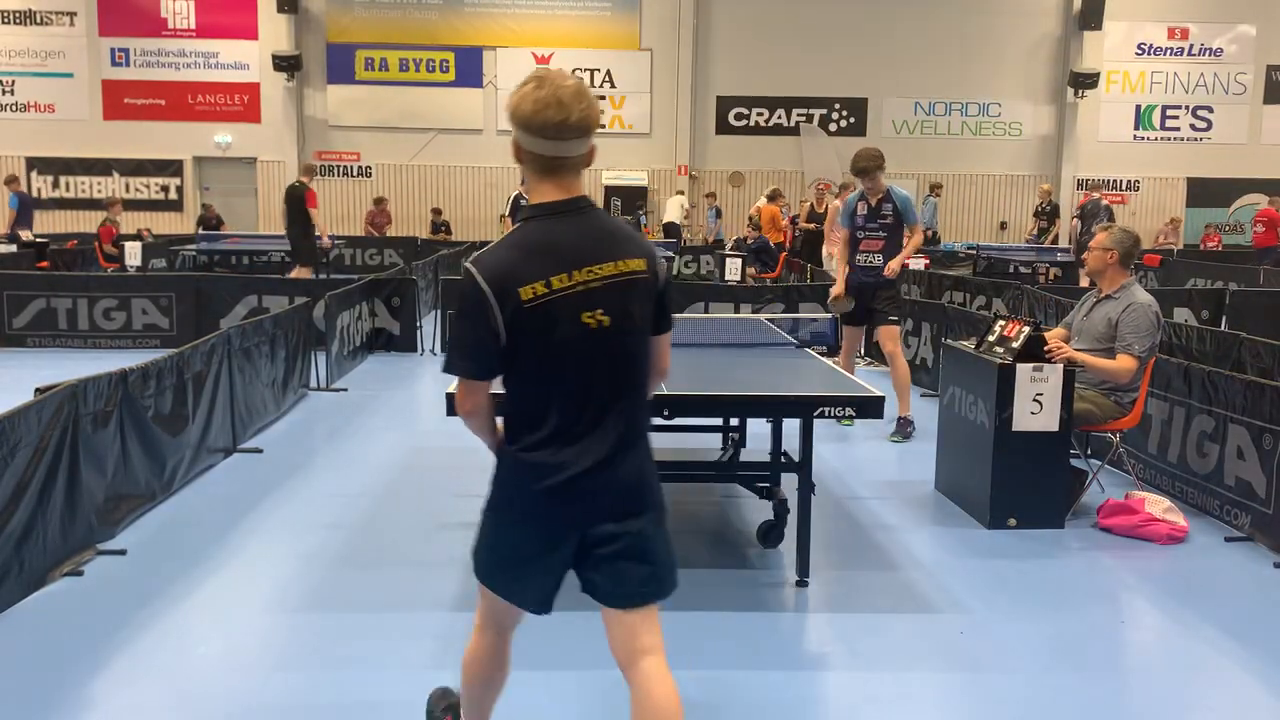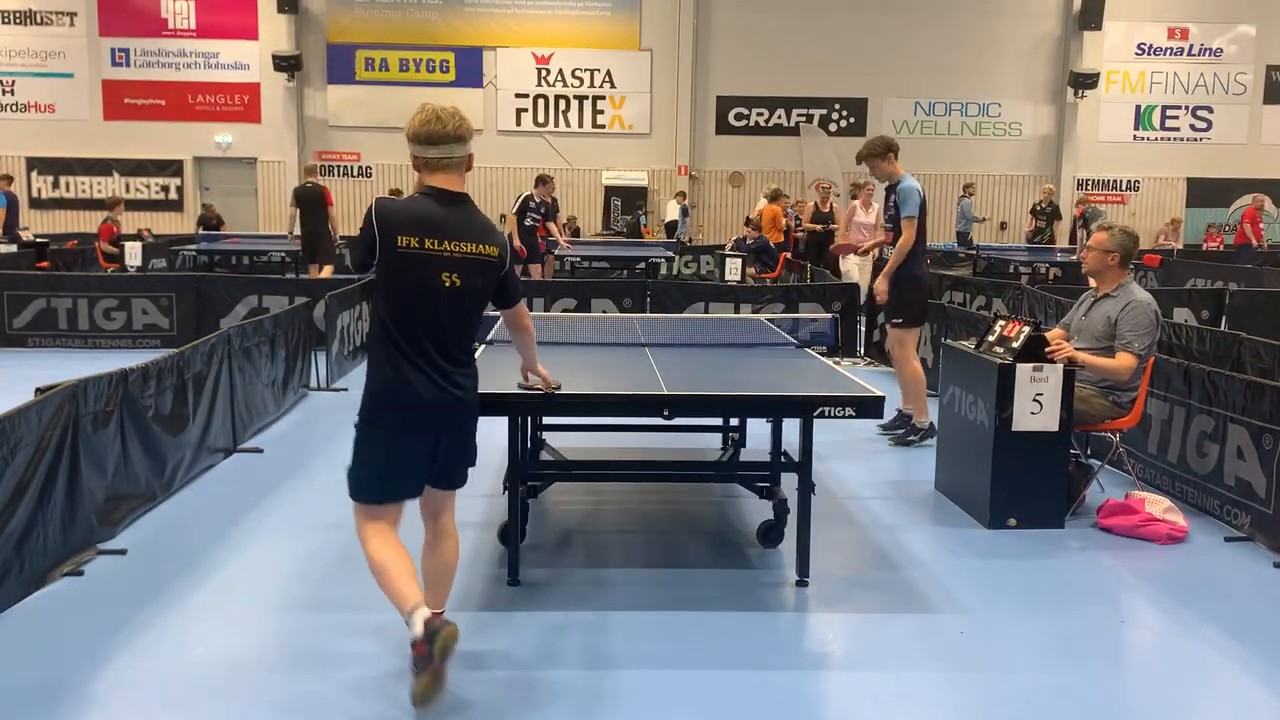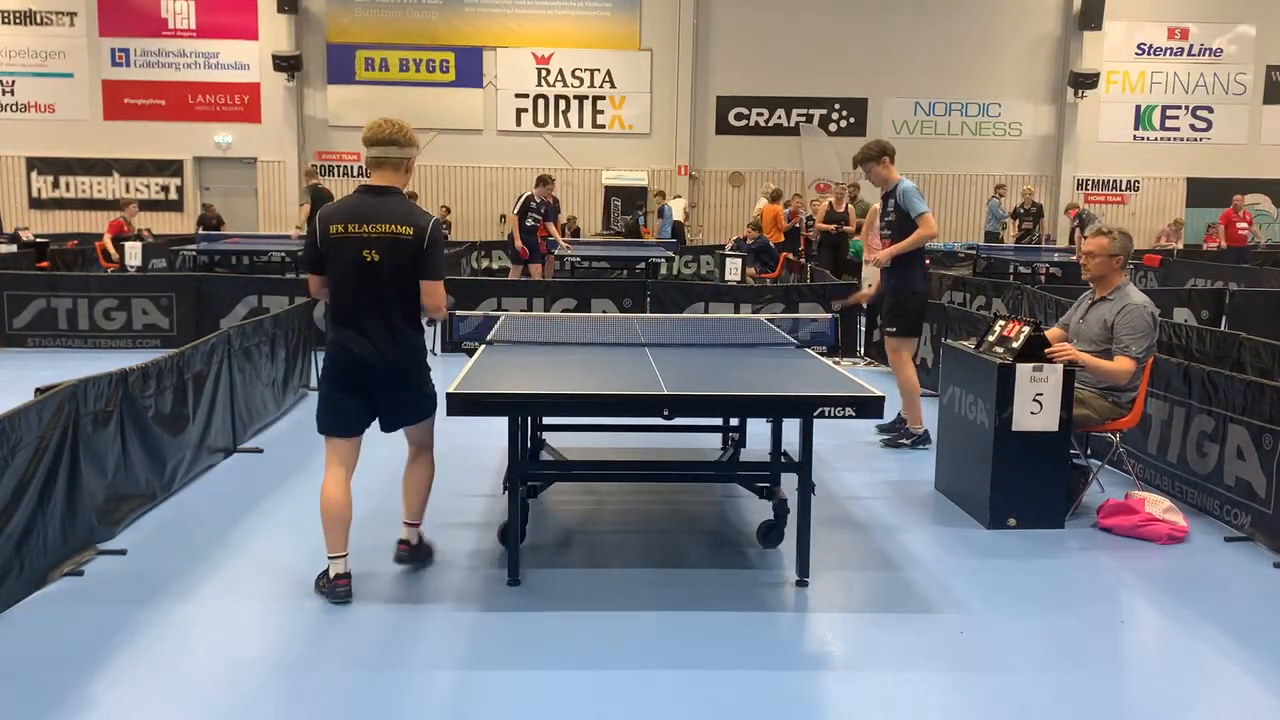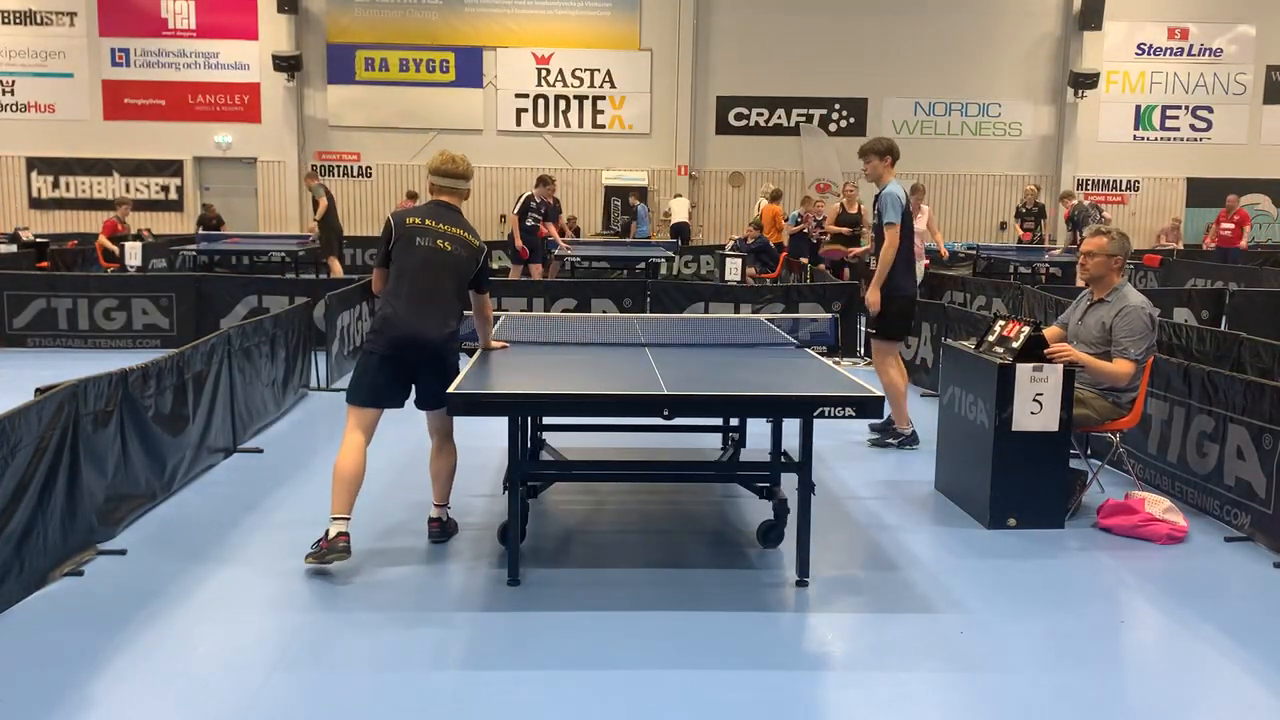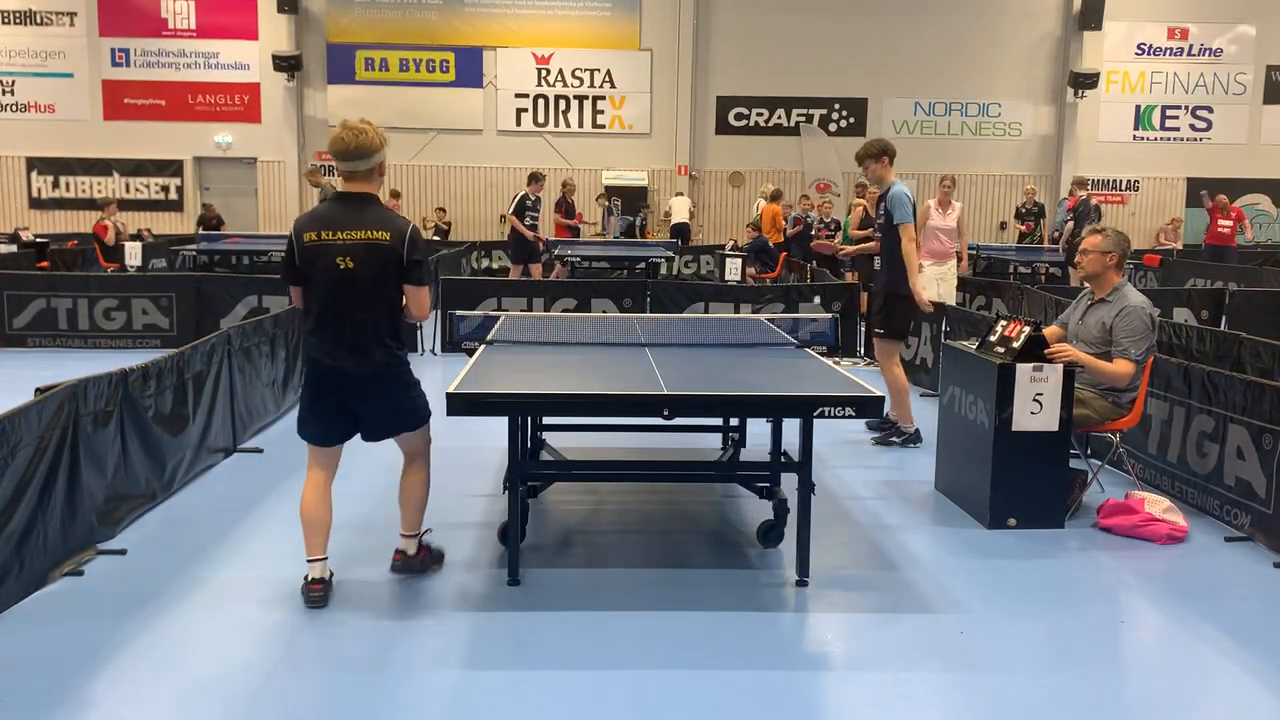
dt=0.7s
person 1, frame 1
left shoulder: (491, 271)
right shoulder: (638, 250)
left elbow: (471, 404)
right elbow: (658, 370)
left hip: (534, 485)
right hip: (626, 479)
left knee: (495, 620)
right knee: (643, 654)
person 1, frame 2
left shoulder: (388, 215)
right shoulder: (493, 238)
left elbow: (359, 261)
right elbow: (519, 321)
right wrist: (531, 366)
left hip: (394, 400)
right hip: (457, 399)
left knee: (376, 526)
right knee: (440, 515)
left ankle: (425, 622)
right ankle: (430, 626)
person 1, frame 3
left shoulder: (328, 218)
right shoulder: (423, 224)
left elbow: (317, 289)
right elbow: (434, 304)
right wrist: (437, 310)
left hip: (345, 359)
right hip: (402, 360)
left knee: (339, 466)
right knee: (421, 445)
left ankle: (337, 571)
right ankle: (411, 539)
person 1, frame 4
left shoulder: (400, 220)
right shoulder: (474, 241)
left elbow: (378, 285)
right elbow: (483, 308)
right wrist: (487, 341)
left hip: (391, 335)
right hip: (441, 342)
left knee: (357, 431)
right knee: (441, 432)
left ankle: (338, 532)
right ankle: (439, 518)
person 1, frame 5
left shoulder: (305, 227)
right shoulder: (402, 230)
left elbow: (298, 299)
right elbow: (419, 310)
left hip: (323, 367)
right hip: (383, 367)
left knee: (319, 469)
right knee: (416, 449)
left ankle: (317, 573)
right ankle: (410, 545)
person 2, frame 1
left shoulder: (901, 199)
right shoulder: (851, 203)
left elbow: (917, 236)
right elbow: (844, 243)
left wrist: (898, 260)
right wrist: (839, 280)
left hip: (886, 285)
right hip: (856, 283)
left knee: (892, 349)
right knee: (849, 348)
left ankle: (905, 418)
person 2, frame 2
left shoulder: (908, 188)
right shoulder: (891, 189)
left elbow: (908, 238)
left wrist: (884, 277)
right wrist: (873, 244)
left hip: (909, 280)
right hip: (896, 280)
left knee: (905, 352)
right knee: (895, 349)
left ankle: (923, 424)
right ankle: (907, 412)
person 2, frame 3
left shoulder: (907, 190)
right shoulder: (887, 197)
left elbow: (930, 230)
left wrist: (890, 251)
right wrist: (875, 286)
left hip: (908, 288)
right hip: (894, 287)
left knee: (900, 358)
right knee: (896, 357)
left ankle: (917, 430)
right ankle: (907, 417)
person 2, frame 4
left shoulder: (890, 194)
right shoulder: (887, 193)
left elbow: (892, 245)
left wrist: (875, 287)
left hip: (894, 290)
right hip: (893, 288)
left knee: (884, 360)
right knee: (888, 357)
left ankle: (905, 430)
right ankle: (898, 419)
person 2, frame 5
left shoulder: (898, 194)
right shoulder: (887, 195)
left elbow: (908, 242)
left wrist: (915, 286)
left hip: (897, 289)
right hip: (887, 287)
left knee: (888, 356)
right knee: (882, 353)
left ankle: (907, 426)
right ankle: (895, 417)
person 3, frame 1
left shoulder: (1139, 306)
right shoulder: (1091, 298)
left elbow: (1124, 372)
right elbow: (1059, 335)
left wrist: (1079, 358)
left hip: (1107, 398)
person 3, frame 2
left shoulder: (1137, 305)
right shoulder: (1089, 297)
left elbow: (1124, 369)
right elbow: (1056, 336)
left wrist: (1080, 358)
left hip: (1106, 397)
person 3, frame 3
left shoulder: (1134, 308)
right shoulder: (1087, 298)
left elbow: (1122, 374)
right elbow: (1054, 336)
left wrist: (1081, 358)
left hip: (1105, 399)
right hip: (1071, 385)
person 3, frame 4
left shoulder: (1132, 309)
right shoulder: (1085, 297)
left elbow: (1122, 375)
right elbow: (1052, 334)
left wrist: (1081, 358)
left hip: (1105, 400)
right hip: (1071, 386)
person 3, frame 5
left shoulder: (1133, 308)
right shoulder: (1086, 297)
left elbow: (1123, 375)
right elbow: (1052, 334)
left wrist: (1081, 358)
left hip: (1105, 399)
right hip: (1070, 386)
